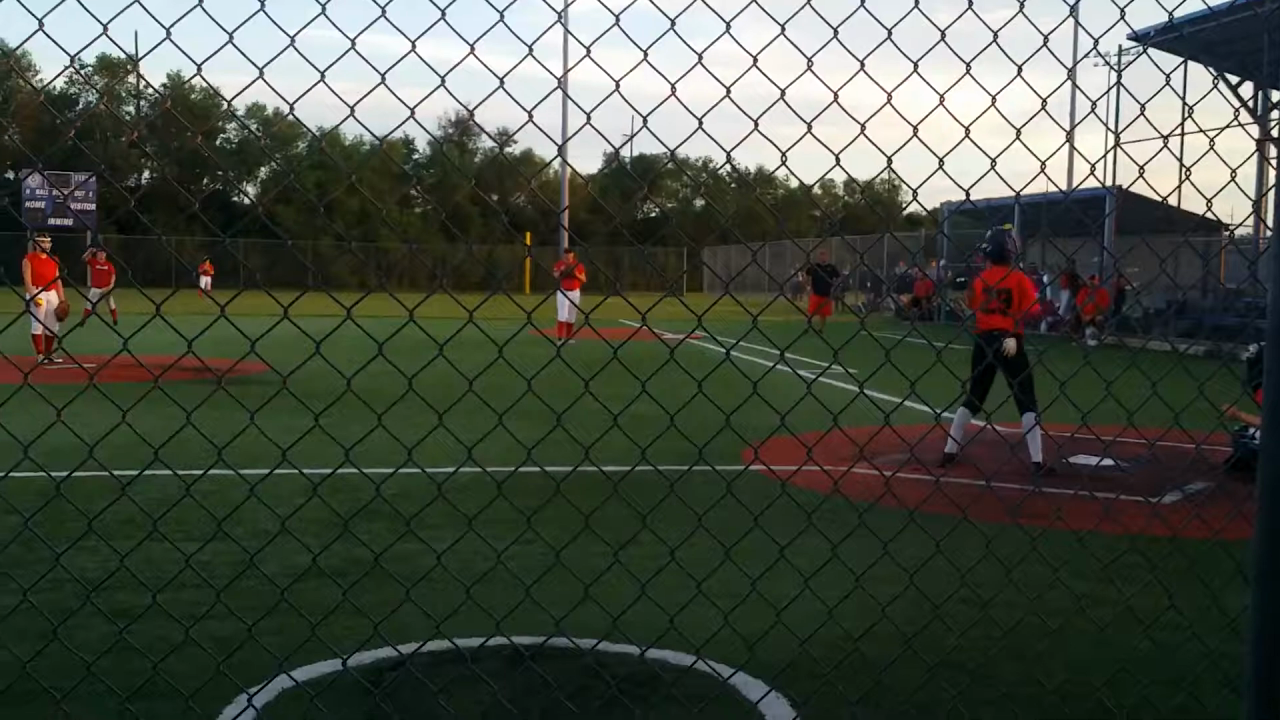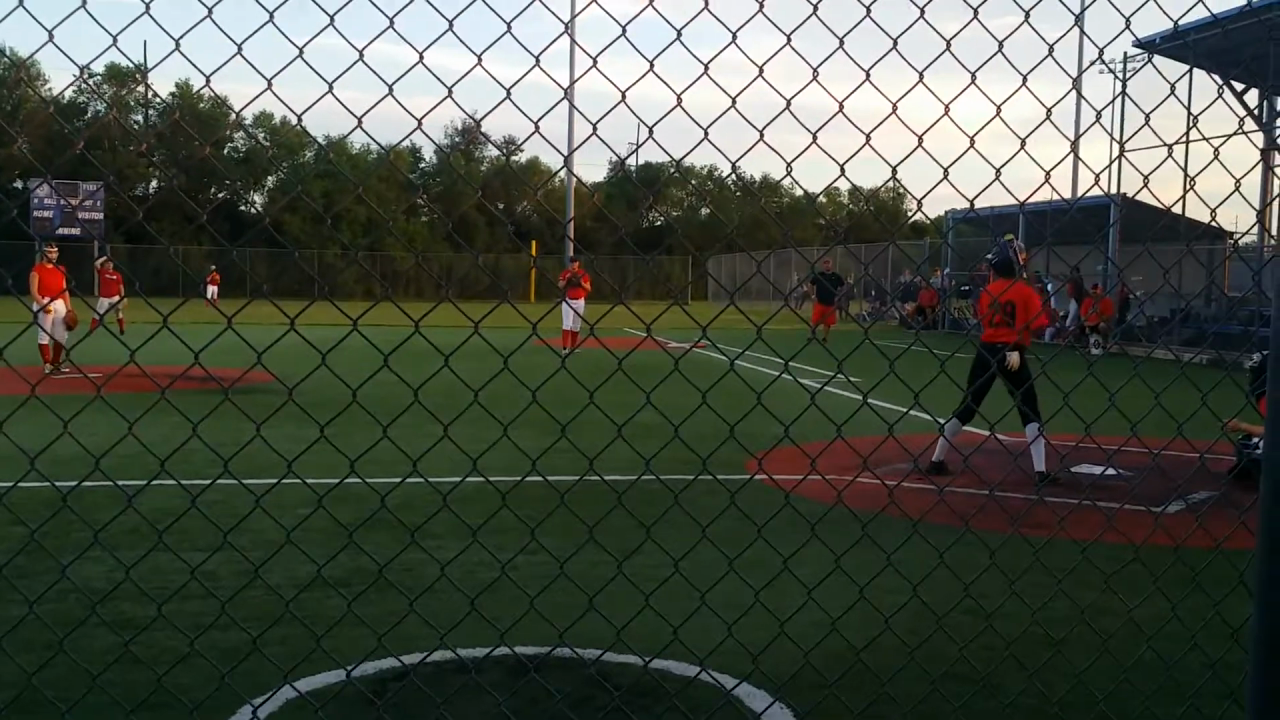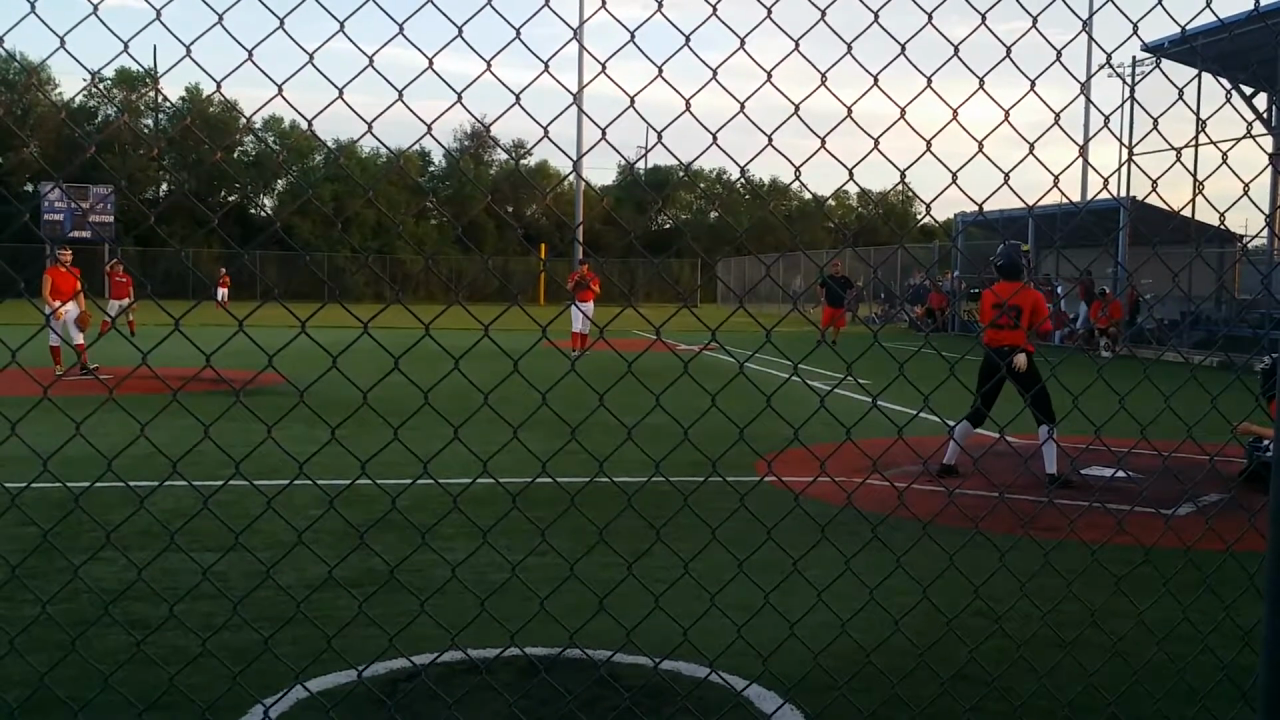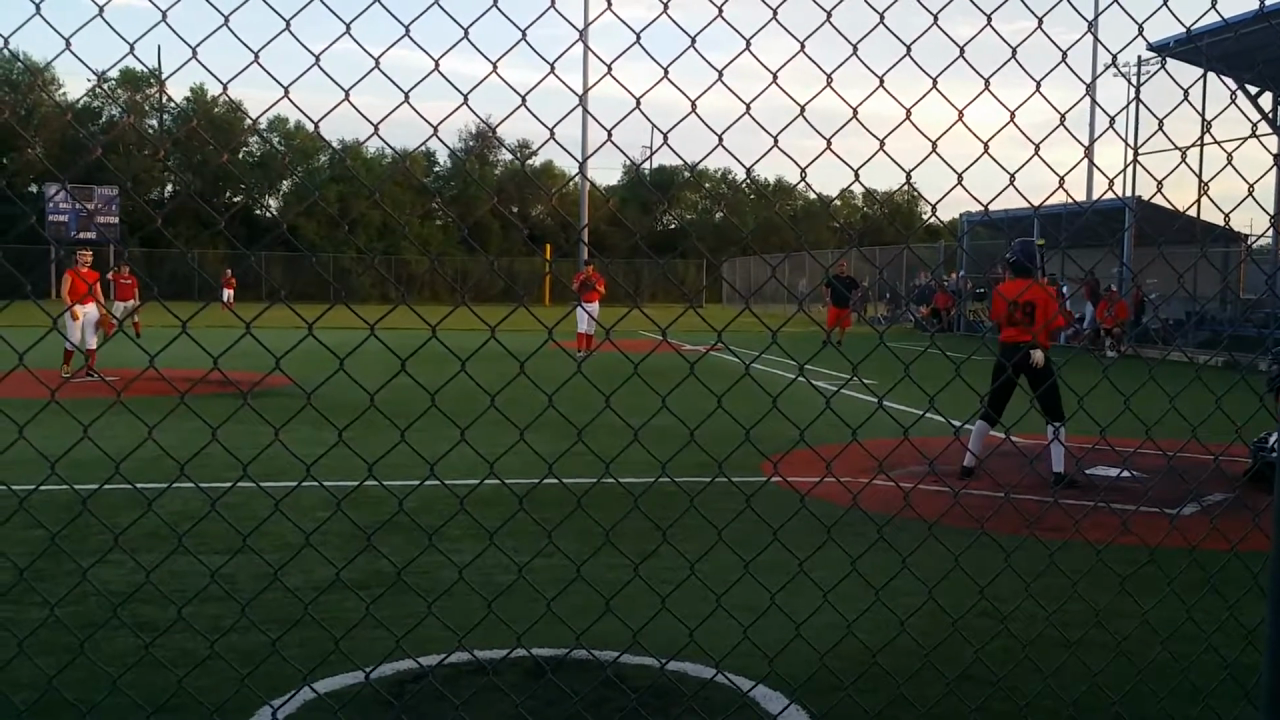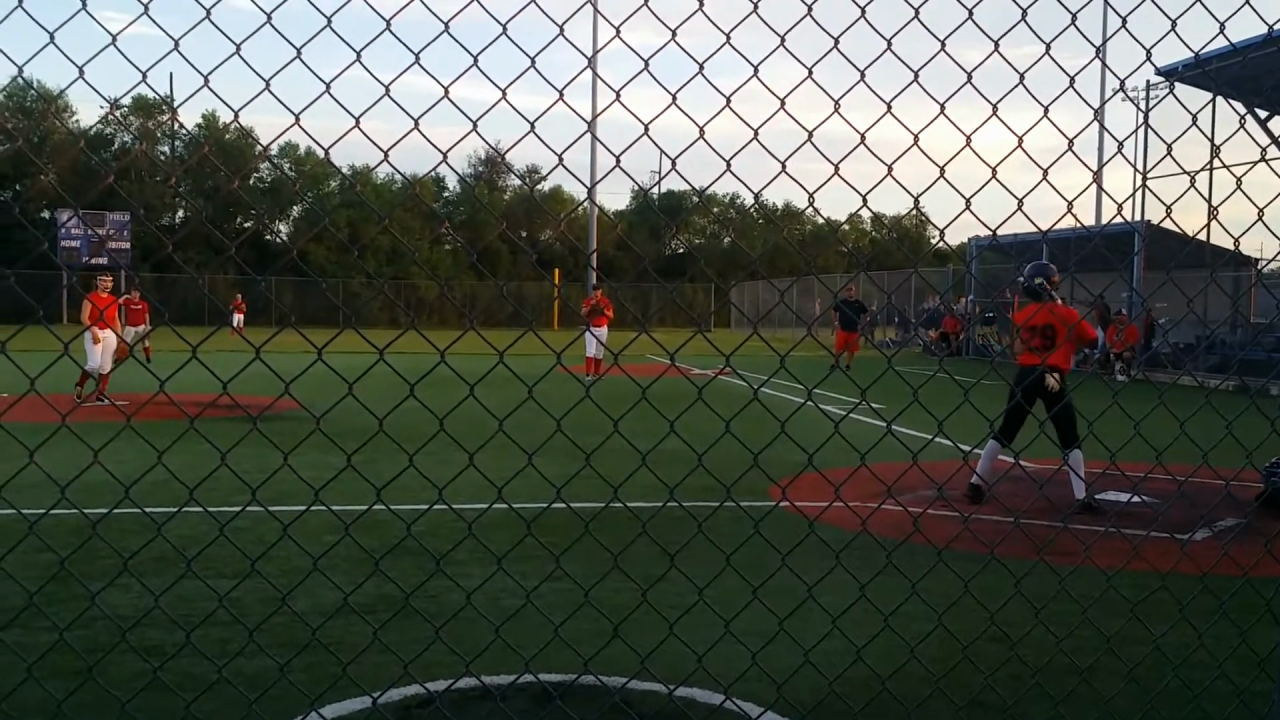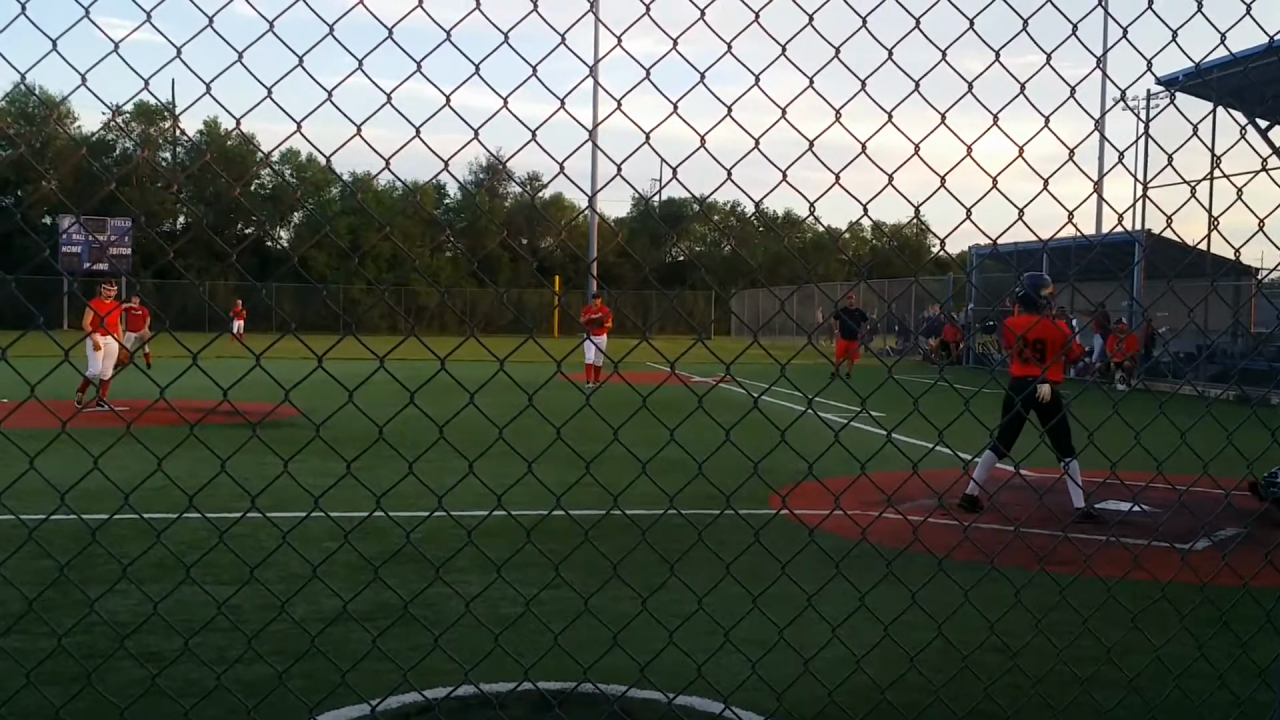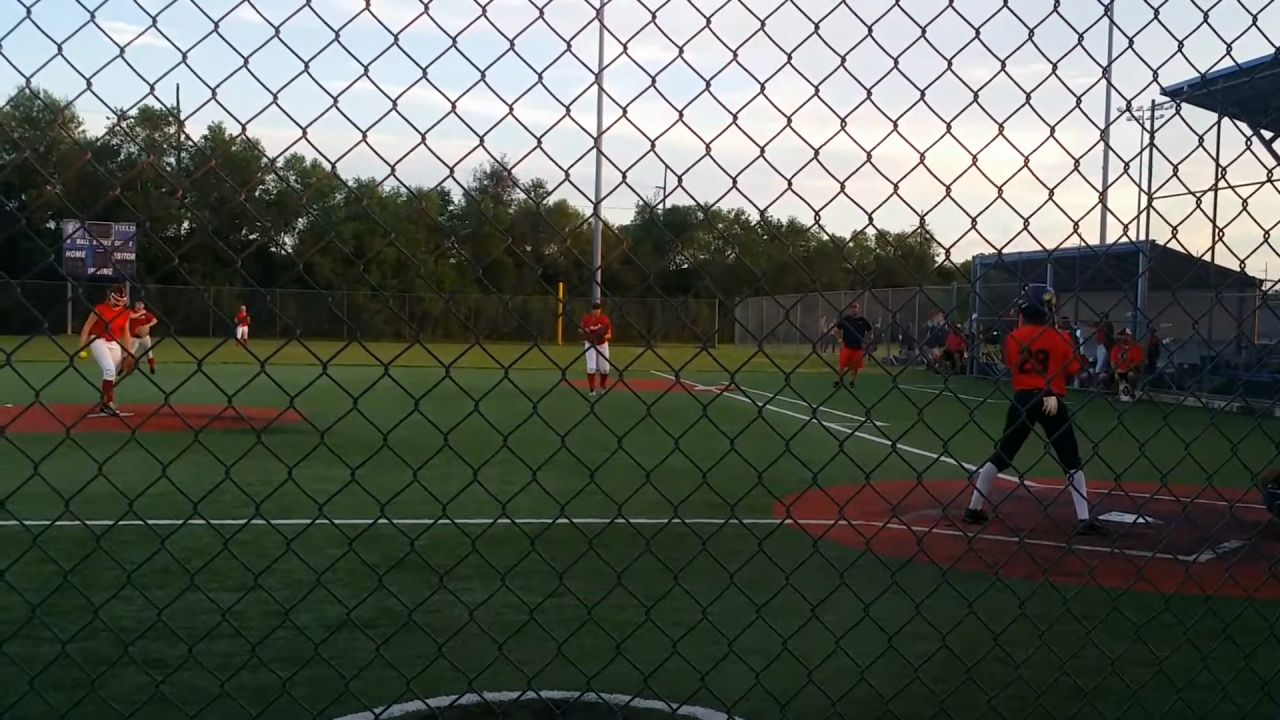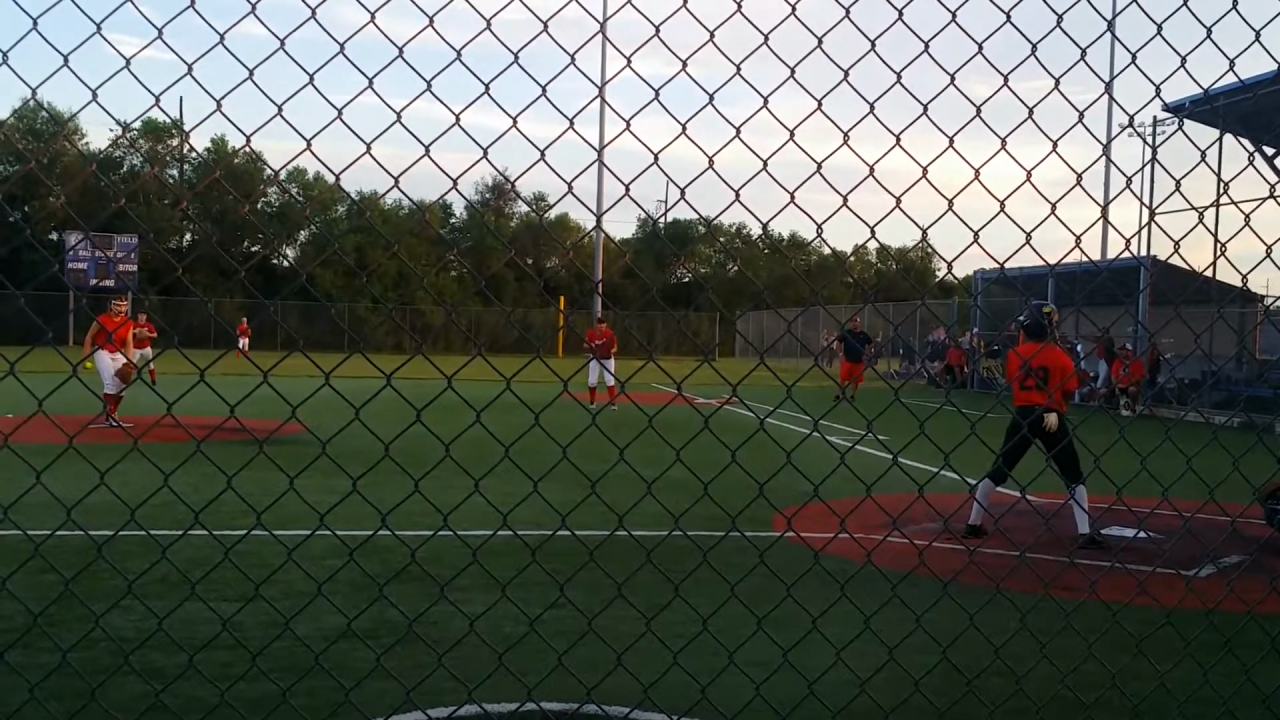
dt=0.5s
person 1, frame 1
left shoulder: (979, 280)
right shoulder: (1021, 279)
right elbow: (1029, 315)
left hip: (984, 341)
right hip: (1010, 342)
left knee: (973, 398)
right knee: (1026, 401)
left ankle: (950, 452)
right ankle: (1037, 462)
person 1, frame 2
left shoulder: (985, 292)
right shoulder: (1027, 293)
right elbow: (1036, 327)
left hip: (986, 352)
right hip: (1012, 355)
left knee: (966, 408)
right knee: (1031, 412)
left ankle: (937, 460)
right ankle: (1041, 471)
person 1, frame 3
left shoulder: (988, 294)
right shoulder: (1034, 296)
right elbow: (1043, 333)
left hip: (993, 356)
right hip: (1020, 358)
left knee: (977, 412)
right knee: (1045, 415)
left ankle: (947, 463)
right ankle: (1052, 473)
person 1, frame 4
left shoulder: (1001, 290)
right shoulder: (1045, 293)
right elbow: (1055, 328)
left hip: (1007, 352)
right hip: (1034, 354)
left knee: (991, 410)
right knee: (1054, 414)
left ankle: (968, 465)
right ankle: (1058, 473)
person 1, frame 5
left shoulder: (1020, 316)
right shoulder: (1065, 313)
right elbow: (1093, 341)
left hip: (1025, 376)
right hip: (1052, 379)
left knee: (1004, 433)
right knee: (1070, 440)
left ankle: (976, 484)
right ankle: (1082, 498)
person 1, frame 6
left shoulder: (1010, 325)
right shoulder: (1058, 328)
right elbow: (1074, 358)
left hip: (1017, 387)
right hip: (1046, 390)
left knee: (1000, 443)
right knee: (1066, 450)
left ankle: (970, 494)
right ankle: (1081, 508)
person 1, frame 7
left shoulder: (1013, 338)
right shoulder: (1061, 339)
right elbow: (1071, 373)
left hip: (1022, 400)
right hip: (1051, 401)
left knee: (1002, 456)
right knee: (1071, 461)
left ankle: (974, 509)
right ankle: (1085, 520)
person 1, frame 8
left shoulder: (1014, 354)
right shoulder: (1061, 356)
right elbow: (1068, 392)
left hip: (1022, 417)
right hip: (1051, 418)
left knee: (998, 471)
right knee: (1074, 476)
left ankle: (973, 524)
right ankle: (1085, 533)
